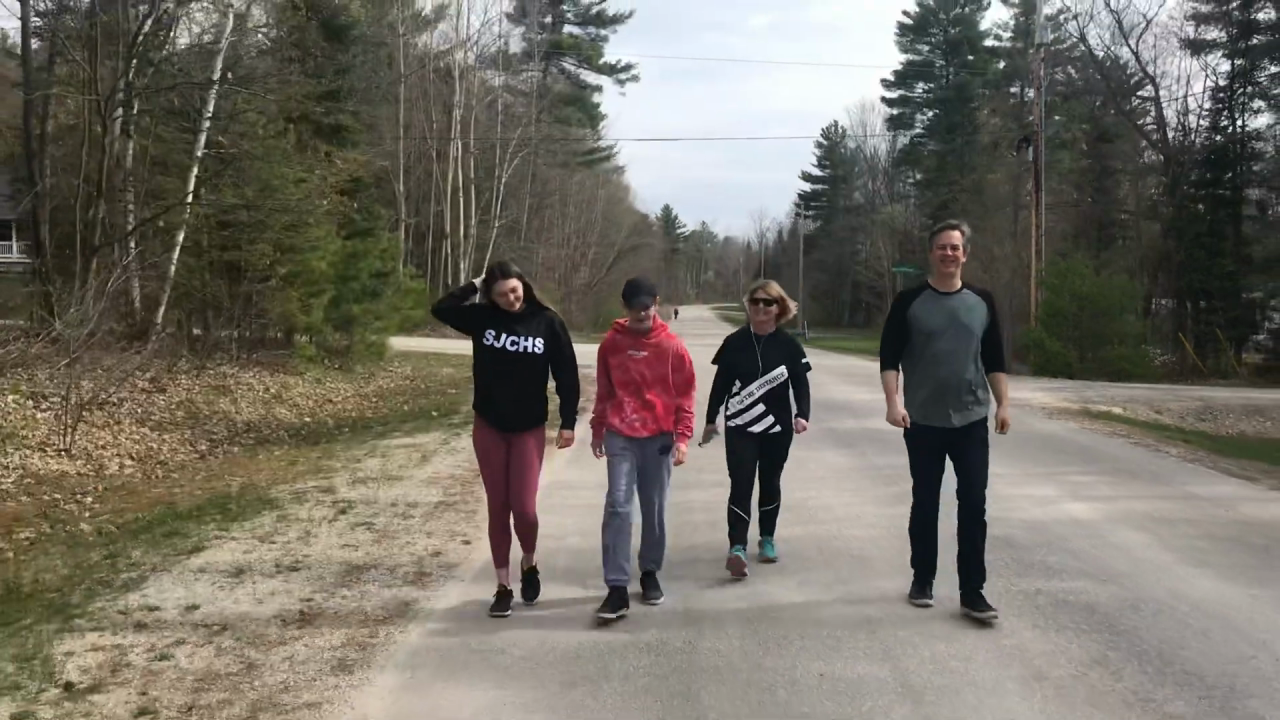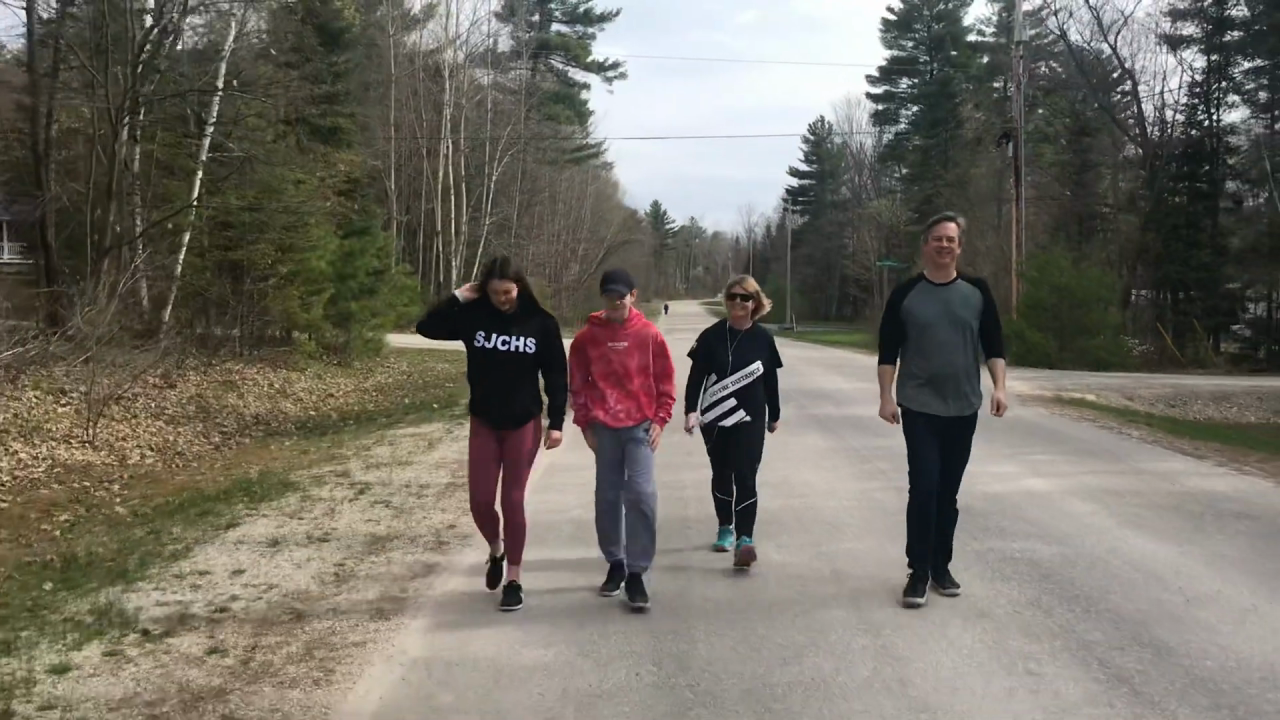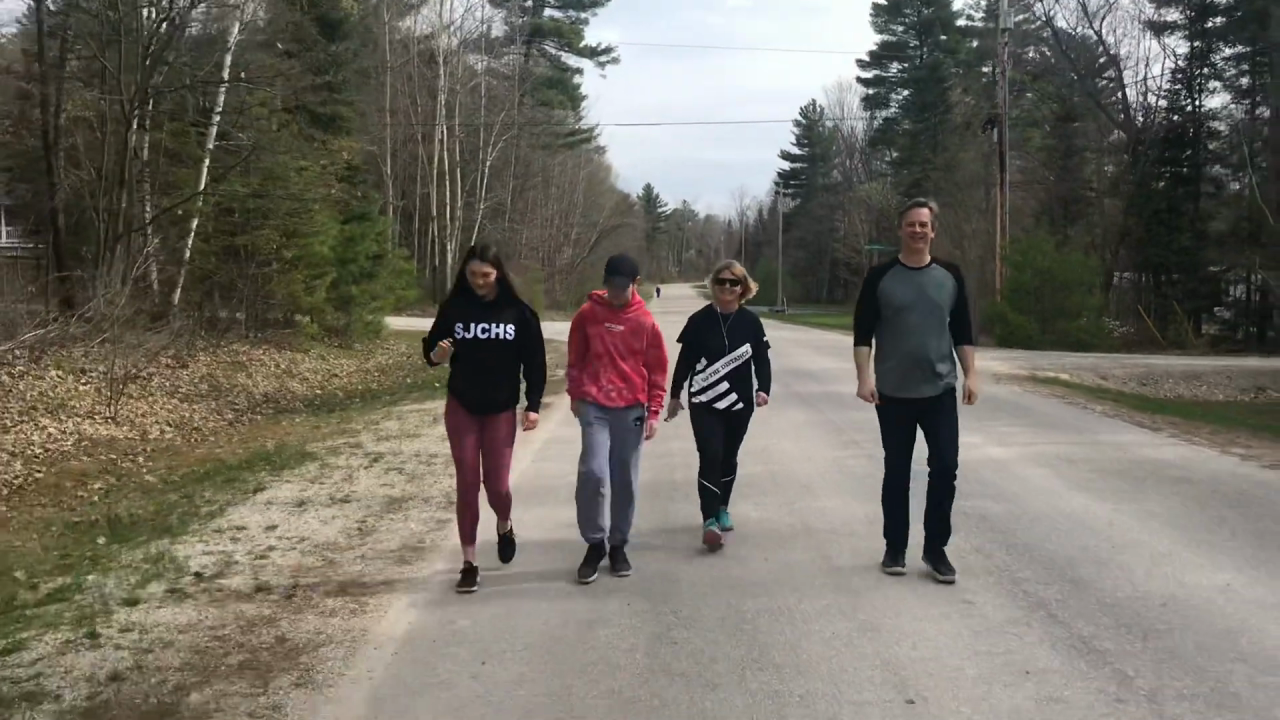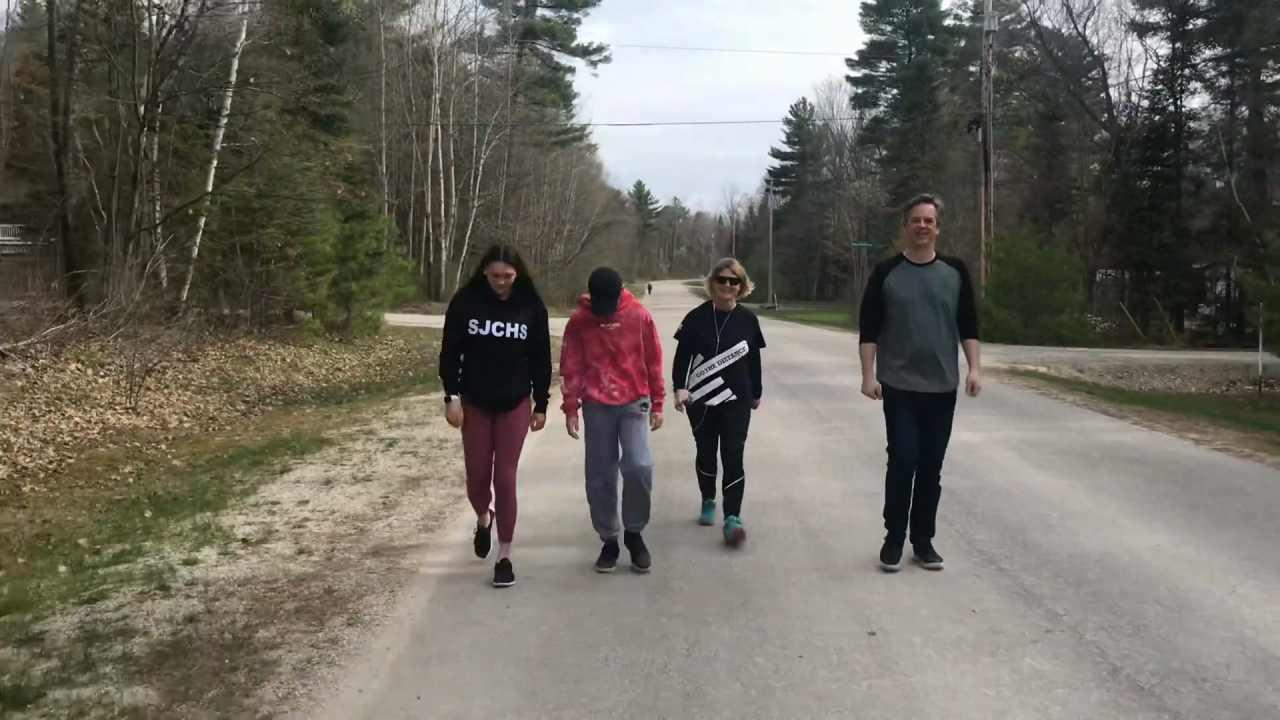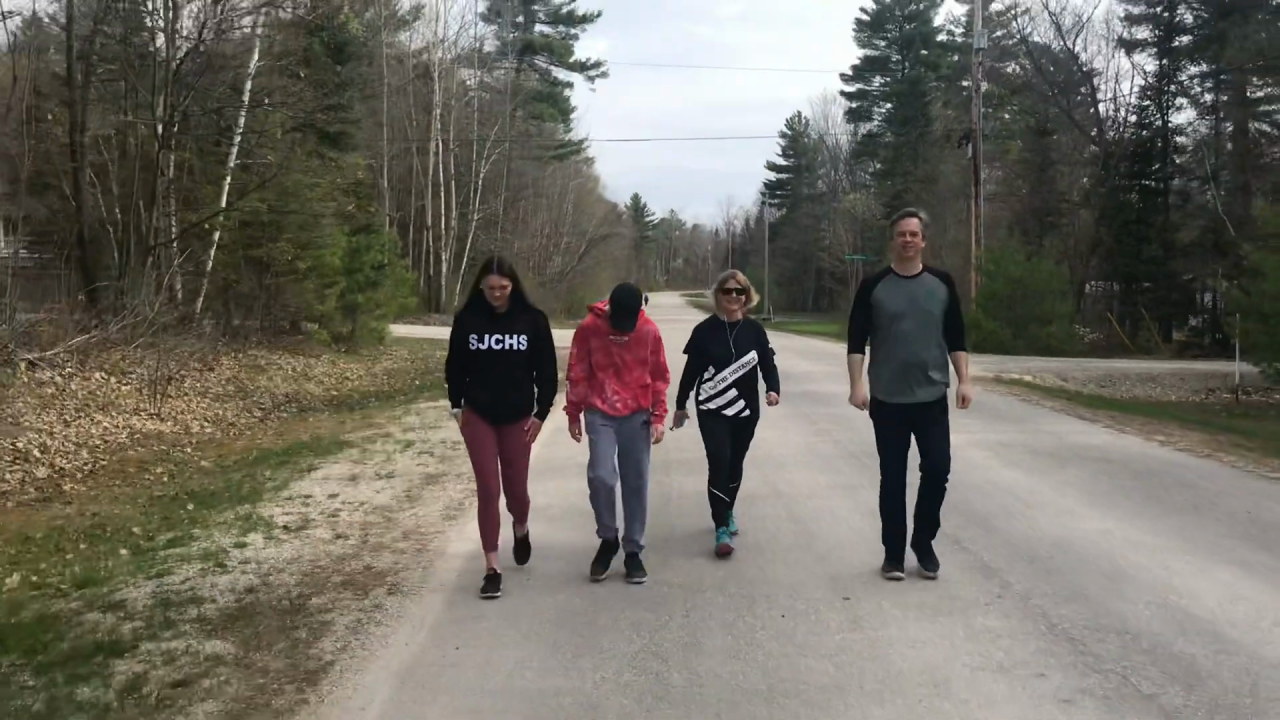
dt=0.5s
person 1, frame 1
left shoulder: (982, 301)
right shoulder: (909, 301)
left elbow: (994, 358)
right elbow: (889, 357)
left wrist: (1002, 404)
right wrist: (893, 402)
left hip: (972, 419)
right hip: (923, 420)
left knee: (973, 502)
right knee: (925, 502)
left ankle: (972, 591)
right ankle: (922, 580)
person 1, frame 2
left shoulder: (977, 291)
right shoulder: (905, 294)
left elbow: (993, 344)
right elbow: (888, 351)
left wrist: (999, 387)
right wrist: (886, 397)
left hip: (963, 409)
right hip: (919, 407)
left knee: (947, 492)
right knee: (924, 487)
left ankle: (940, 566)
right ankle: (918, 572)
person 1, frame 3
left shoulder: (950, 276)
right shoulder: (880, 276)
left elbow: (962, 331)
right elbow: (863, 332)
left wrist: (970, 375)
right wrist: (864, 377)
left hip: (940, 390)
right hip: (893, 392)
left knee: (945, 469)
right knee: (897, 471)
left ankle: (935, 549)
right ankle: (895, 548)
person 1, frame 4
left shoulder: (956, 271)
right shoulder: (886, 273)
left elbow: (968, 325)
right elbow: (869, 329)
left wrist: (974, 368)
right wrist: (868, 374)
left hip: (942, 386)
right hip: (898, 385)
left knee: (931, 467)
right knee: (902, 459)
left ankle: (922, 540)
right ankle: (894, 536)
person 1, frame 5
left shoulder: (942, 283)
right shoulder: (873, 286)
left elbow: (956, 337)
right elbow: (856, 340)
left wrist: (964, 381)
right wrist: (857, 384)
left hip: (932, 396)
right hip: (888, 398)
left knee: (937, 473)
right knee: (893, 478)
left ankle: (924, 543)
right ankle: (894, 553)
person 2, frame 1
left shoulder: (548, 322)
right shoulder: (482, 318)
left elbow: (566, 375)
right elbow: (441, 310)
left wrist: (568, 422)
right wrist: (474, 287)
left hip: (530, 428)
right hip: (488, 427)
left knee: (524, 507)
right knee: (498, 506)
left ankle: (530, 563)
right ankle: (503, 585)
person 2, frame 2
left shoulder: (541, 323)
right shoulder: (473, 316)
left elbow: (556, 376)
right elbow: (426, 327)
left wrist: (556, 423)
right wrist: (457, 298)
left hip: (524, 424)
right hip: (483, 423)
left knee: (513, 500)
right knee: (480, 502)
left ankle: (513, 579)
right ankle: (496, 550)
person 2, frame 3
left shoulder: (518, 311)
right shoulder: (454, 307)
left elbow: (535, 362)
right elbow: (432, 346)
left wrist: (533, 405)
right wrist: (434, 353)
left hip: (501, 410)
right hip: (460, 408)
left knee: (497, 484)
right knee: (466, 485)
left ankle: (505, 526)
right ankle: (469, 562)
person 2, frame 4
left shoulder: (532, 309)
right shoulder: (465, 303)
left elbow: (541, 360)
right elbow: (450, 352)
left wrist: (541, 405)
right wrist: (452, 397)
left hip: (515, 405)
right hip: (475, 404)
left knee: (505, 479)
right knee: (477, 478)
left ankle: (505, 557)
right ankle: (483, 519)
person 2, frame 5
left shoulder: (532, 320)
right shoulder: (467, 319)
left elbow: (547, 370)
right elbow: (455, 365)
left wrist: (541, 413)
right wrist: (457, 406)
left hip: (519, 417)
right hip: (477, 416)
left knee: (516, 488)
right knee: (488, 492)
left ankle: (521, 529)
right ankle: (491, 568)
person 3, frame 1
left shoulder: (671, 346)
right shoulder: (612, 343)
left elbow: (685, 394)
right elbow: (604, 390)
left wrist: (682, 437)
right wrist: (597, 430)
left hip: (659, 437)
right hip: (619, 436)
left knee: (653, 507)
right knee: (618, 505)
left ankle: (650, 572)
person 3, frame 2
left shoulder: (649, 334)
right shoulder: (587, 337)
left elbow: (665, 380)
right elbow: (578, 383)
left wrist: (659, 420)
right wrist: (585, 424)
left hip: (640, 425)
right hip: (603, 428)
left knee: (642, 494)
right knee: (608, 498)
left ankle: (636, 574)
right ankle: (615, 563)
person 3, frame 3
left shoulder: (646, 322)
right shoulder: (587, 315)
left elbow: (657, 369)
right elbow: (575, 358)
left wrist: (654, 411)
right wrist: (576, 395)
left hip: (632, 409)
right hip: (594, 407)
left knee: (625, 480)
right knee: (592, 472)
left ankle: (618, 545)
right ankle: (594, 543)
person 3, frame 4
left shoulder: (639, 316)
right shoulder: (579, 321)
left elbow: (654, 361)
right elbow: (570, 367)
left wrist: (657, 403)
right wrist: (571, 409)
left hip: (634, 402)
right hip: (596, 407)
left knee: (639, 467)
right knee: (601, 475)
left ankle: (634, 533)
right ankle: (609, 539)
person 3, frame 5
left shoulder: (649, 331)
right shoulder: (589, 328)
left elbow: (659, 376)
right elbow: (577, 373)
left wrist: (658, 415)
right wrist: (574, 413)
left hip: (637, 415)
right hip: (599, 415)
left knee: (635, 483)
right knee: (601, 478)
left ankle: (633, 552)
right ankle: (608, 538)
person 4, frame 1
left shoulder: (789, 344)
right shoulder: (734, 343)
left elbow: (800, 384)
right elbow: (721, 384)
left wrist: (802, 413)
right wrist: (711, 420)
left hip: (777, 428)
right hip: (740, 427)
left knee: (770, 483)
right knee: (741, 485)
left ankle: (767, 537)
right ankle: (737, 550)
person 4, frame 2
left shoulder: (764, 339)
right shoulder: (710, 337)
left elbow: (770, 381)
right elbow: (696, 378)
left wrist: (774, 416)
right wrist: (691, 411)
left hip: (751, 420)
right hip: (715, 419)
left knee: (746, 478)
right knee: (721, 475)
left ankle: (744, 541)
right ankle: (725, 526)
person 4, frame 3
left shoulder: (751, 322)
right shoulder: (699, 321)
left elbow: (761, 360)
right elbow: (685, 360)
left wrist: (763, 388)
right wrist: (675, 395)
left hip: (739, 404)
right hip: (704, 404)
left knee: (728, 458)
right knee: (710, 458)
left ankle: (723, 506)
right ankle: (711, 522)
person 4, frame 4
left shoulder: (748, 319)
right shoulder: (696, 318)
left elbow: (754, 360)
right elbow: (682, 358)
left wrist: (757, 393)
right wrist: (679, 387)
left hip: (737, 399)
right hip: (701, 399)
left knee: (733, 455)
right knee: (706, 453)
left ankle: (732, 519)
right ankle: (708, 500)
person 4, frame 5
left shoulder: (755, 330)
right shoulder: (704, 331)
left elbow: (768, 365)
right elbow: (691, 370)
left wrist: (773, 389)
right wrist: (680, 404)
left hip: (745, 411)
right hip: (712, 411)
left knee: (735, 464)
right knee: (719, 465)
left ankle: (727, 513)
right ankle: (722, 530)
